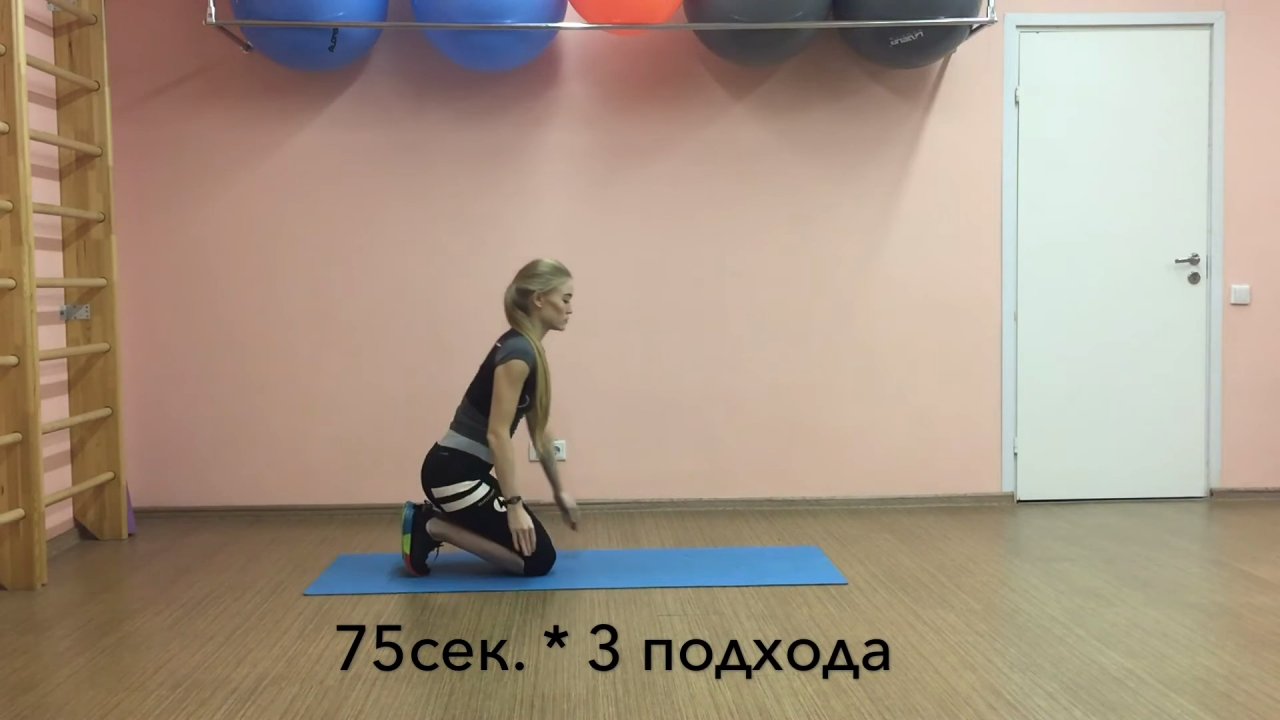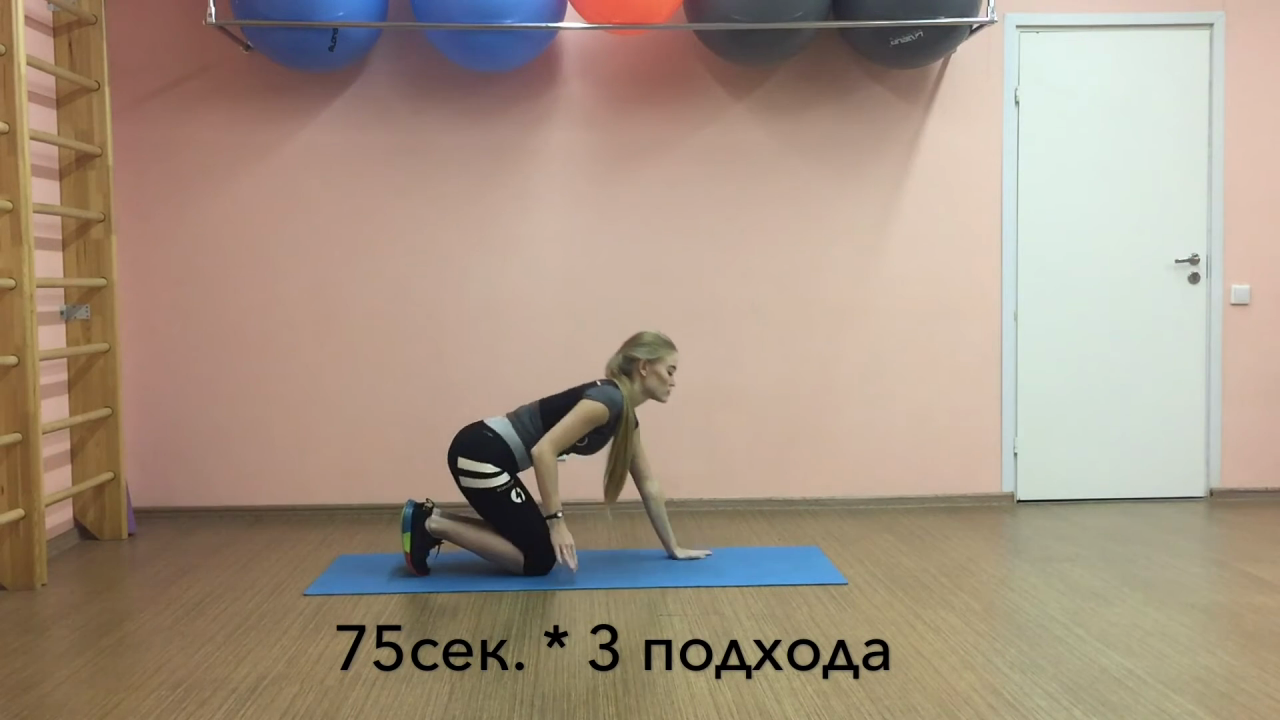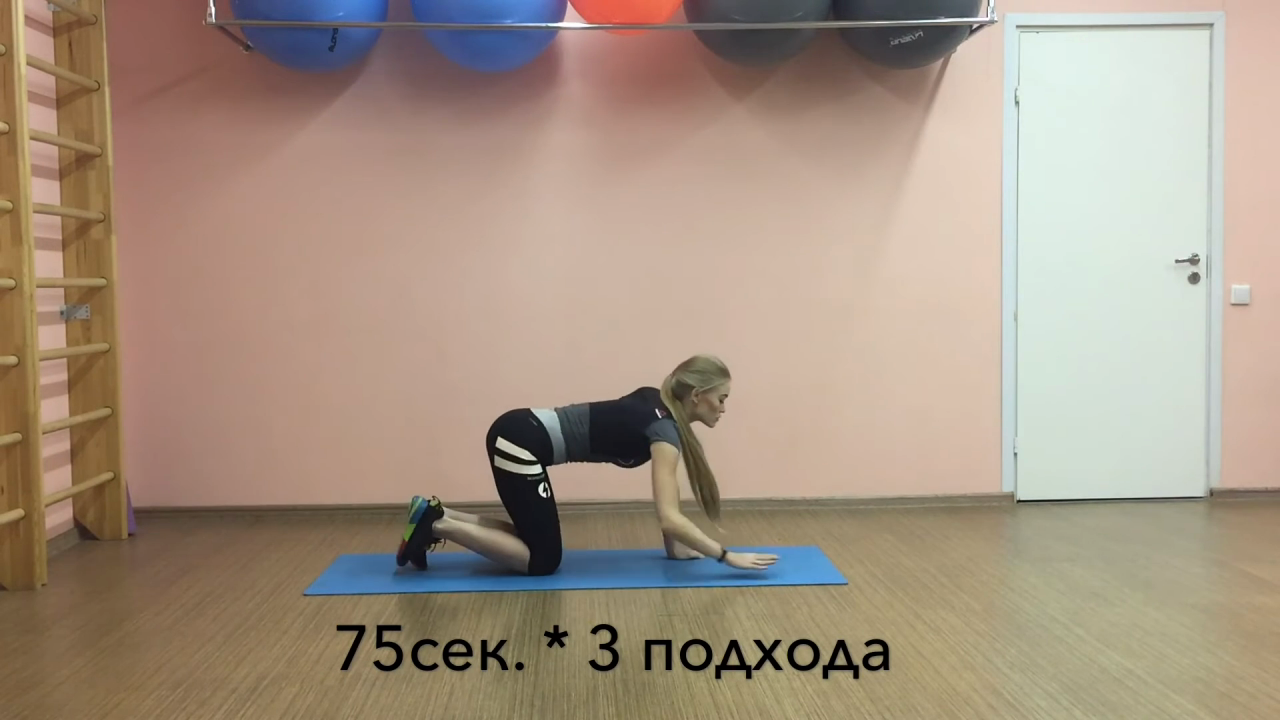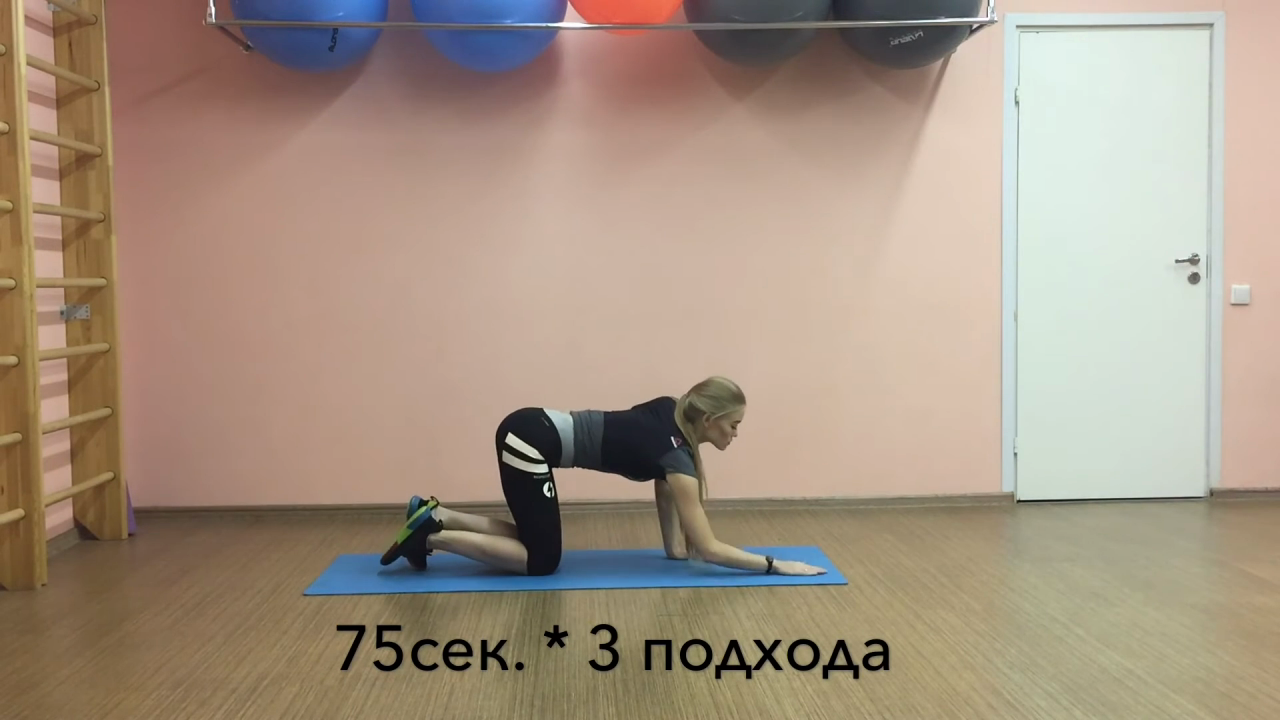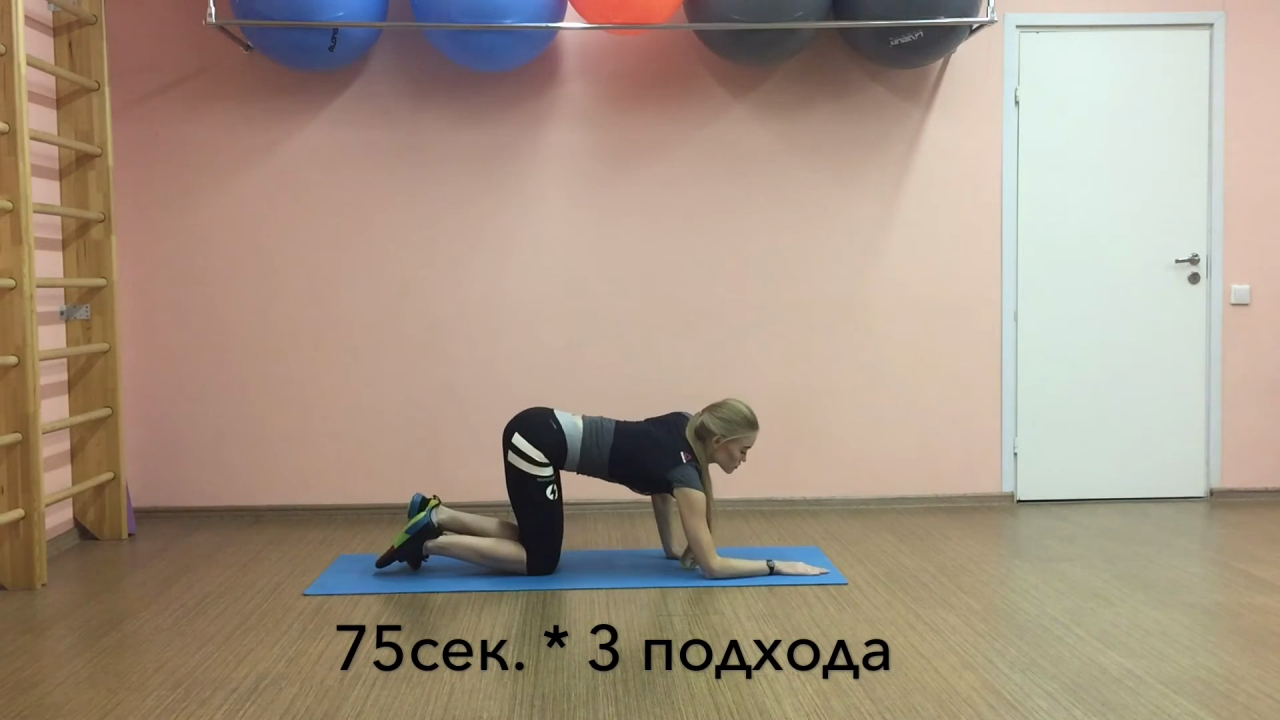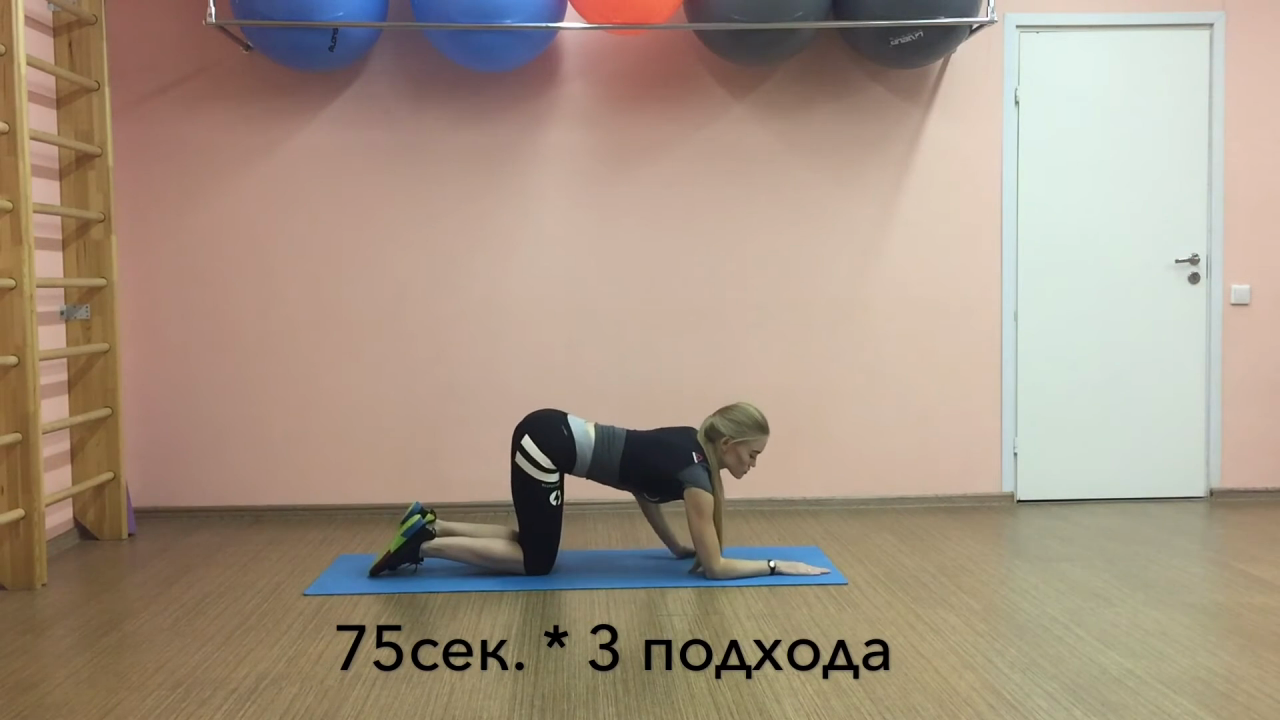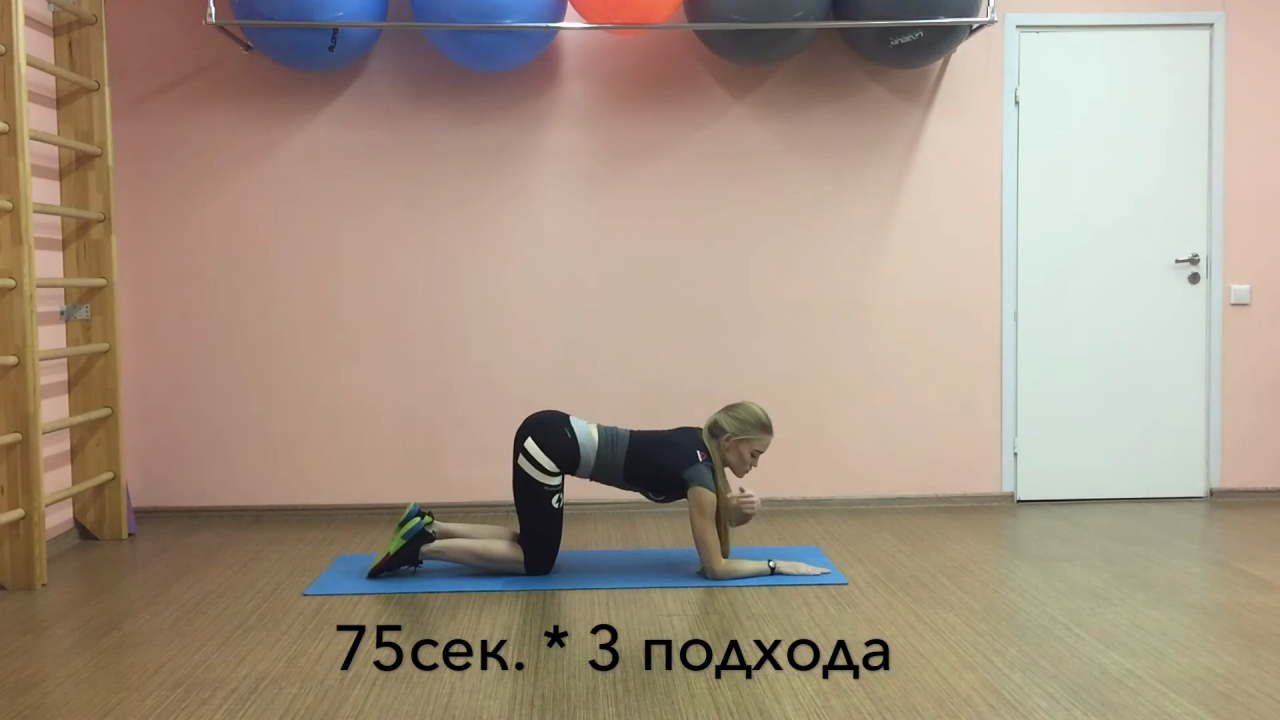
dt=0.4s
person 1, frame 1
left shoulder: (528, 351)
right shoulder: (519, 352)
left elbow: (539, 429)
right elbow: (497, 434)
left wrist: (559, 490)
right wrist: (514, 505)
left hip: (461, 470)
right hip: (453, 472)
left knee: (535, 550)
right knee: (538, 560)
left ankle: (432, 522)
right ankle: (432, 528)
person 1, frame 2
left shoulder: (621, 411)
right shoulder: (608, 401)
left elbow: (647, 484)
right elbow: (542, 452)
left wrist: (672, 546)
right wrist: (556, 522)
left hip: (484, 451)
right hip: (478, 453)
left knee: (527, 541)
right knee: (538, 559)
left ankle: (430, 518)
right ankle: (432, 525)
person 1, frame 3
left shoulder: (659, 405)
right shoulder: (664, 431)
left elbow: (661, 480)
right elbow: (669, 517)
left wrist: (673, 547)
right wrist: (726, 556)
left hip: (516, 433)
right hip: (520, 443)
left knee: (534, 539)
right knee: (543, 560)
left ankle: (439, 515)
right ankle: (437, 525)
person 1, frame 4
left shoulder: (672, 411)
right shoulder: (676, 454)
left elbow: (662, 484)
right elbow: (709, 548)
left wrist: (672, 548)
right wrist: (775, 564)
left hip: (527, 430)
right hip: (529, 440)
left knee: (536, 541)
right knee: (542, 560)
left ankle: (436, 516)
right ankle: (430, 536)
person 1, frame 5
left shoulder: (683, 424)
right shoulder: (686, 470)
right elbow: (712, 566)
left wrist: (671, 548)
right wrist: (778, 566)
left hip: (537, 429)
right hip: (537, 440)
left knee: (536, 539)
right knee: (541, 560)
left ankle: (437, 515)
right ankle: (429, 539)
person 1, frame 6
left shoulder: (691, 440)
right shoulder: (697, 473)
left elbow: (644, 492)
right elbow: (716, 567)
left wrist: (677, 545)
right wrist: (777, 565)
left hip: (547, 431)
right hip: (547, 444)
left knee: (533, 543)
right knee: (537, 560)
left ankle: (429, 525)
right ankle: (424, 544)
person 1, frame 7
left shoulder: (700, 441)
right shoulder: (700, 471)
left elbow: (725, 521)
right elbow: (715, 567)
left wrist: (742, 508)
right wrist: (777, 566)
left hip: (549, 434)
right hip: (549, 447)
left knee: (534, 544)
right knee: (537, 561)
left ankle: (429, 527)
right ankle: (424, 546)
